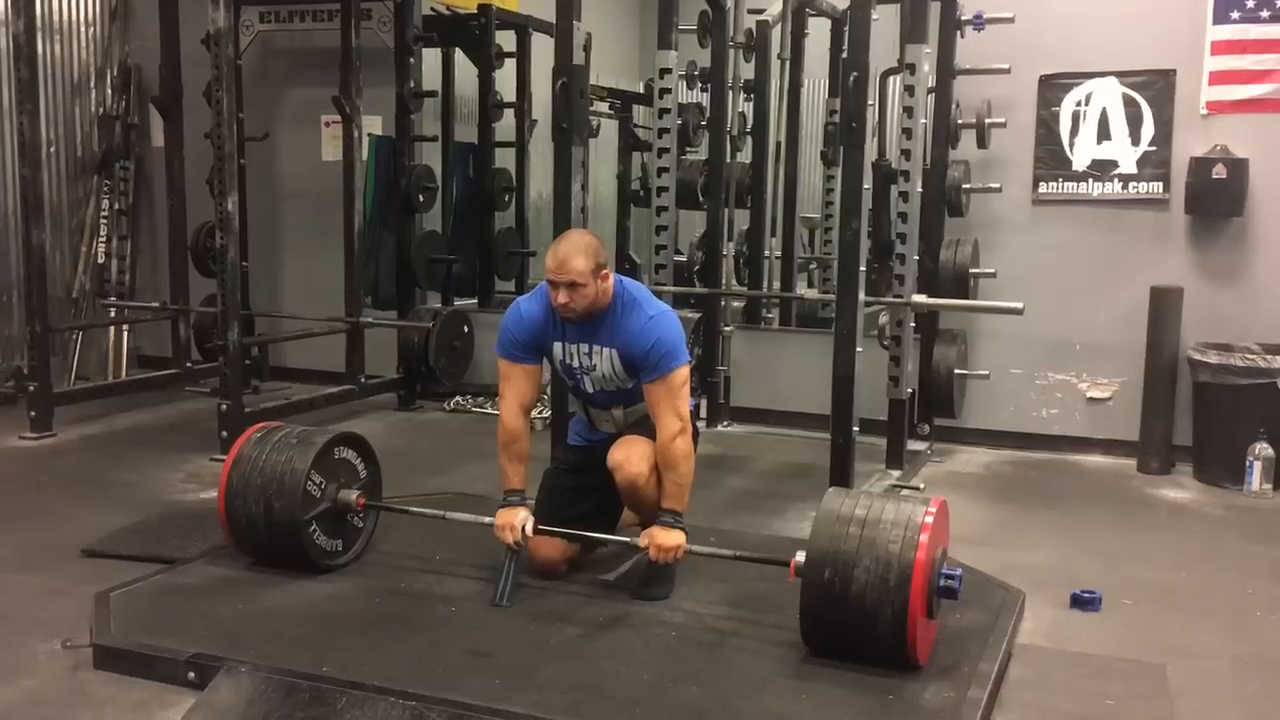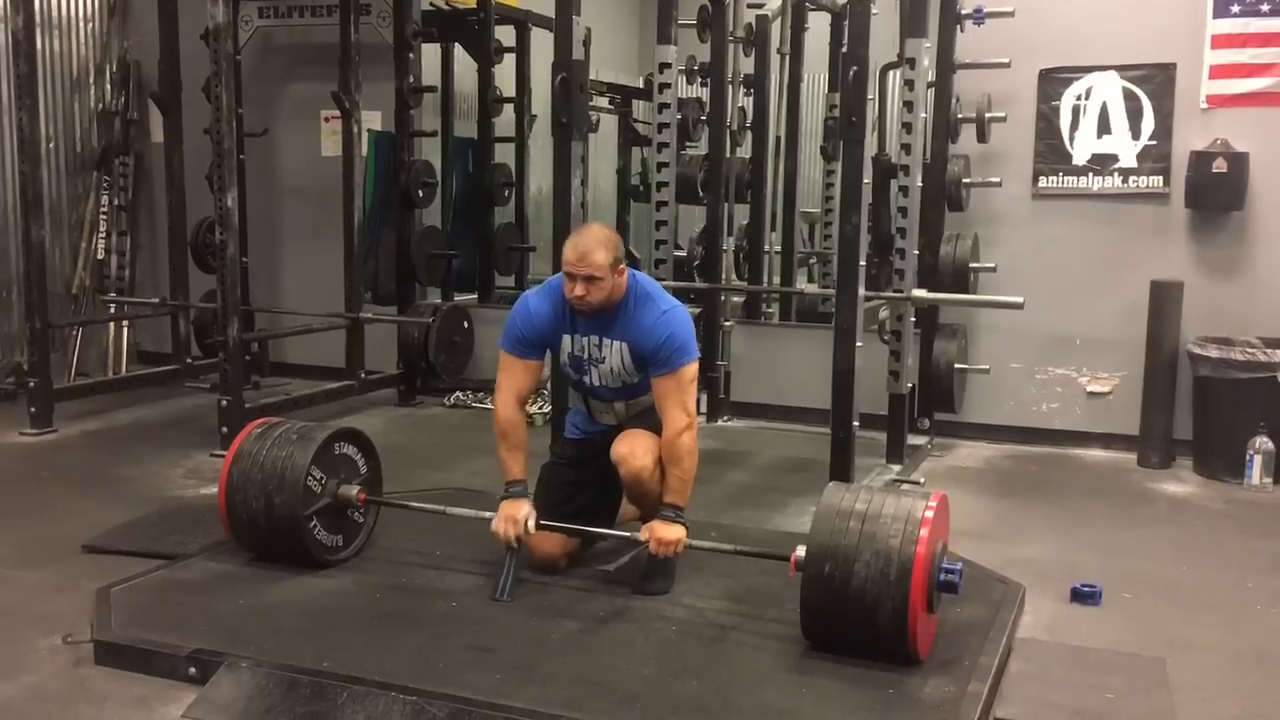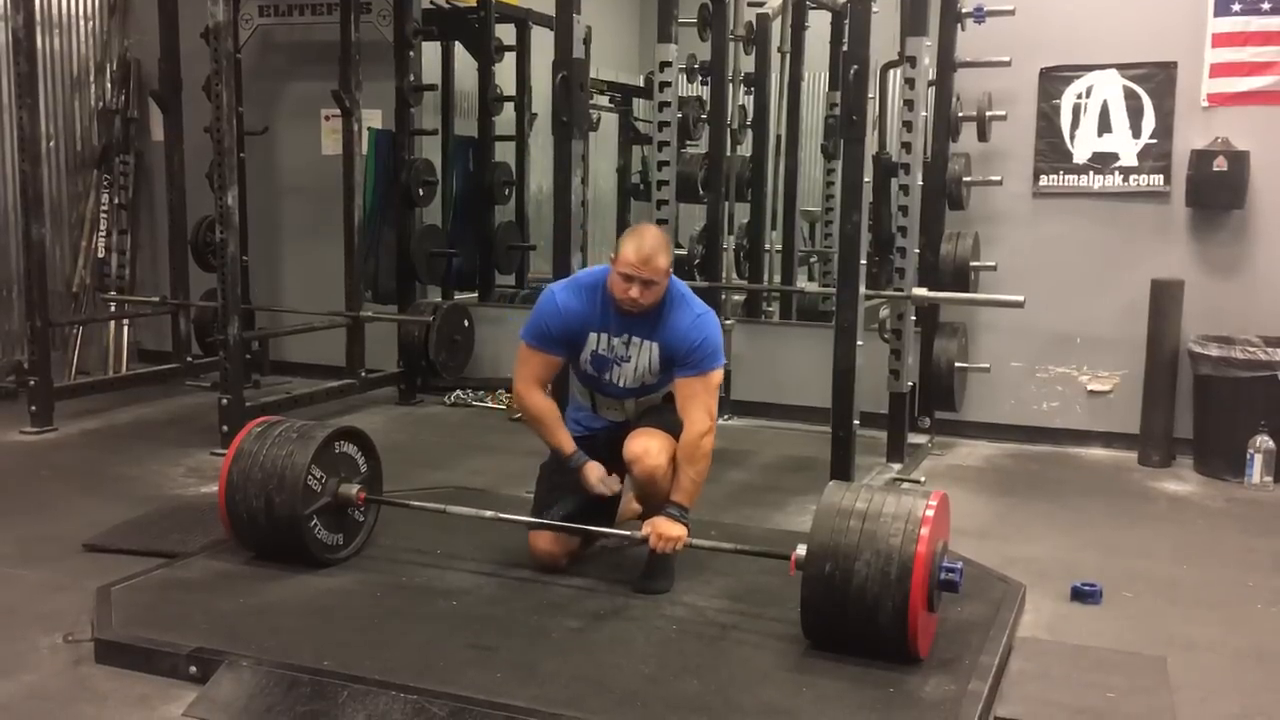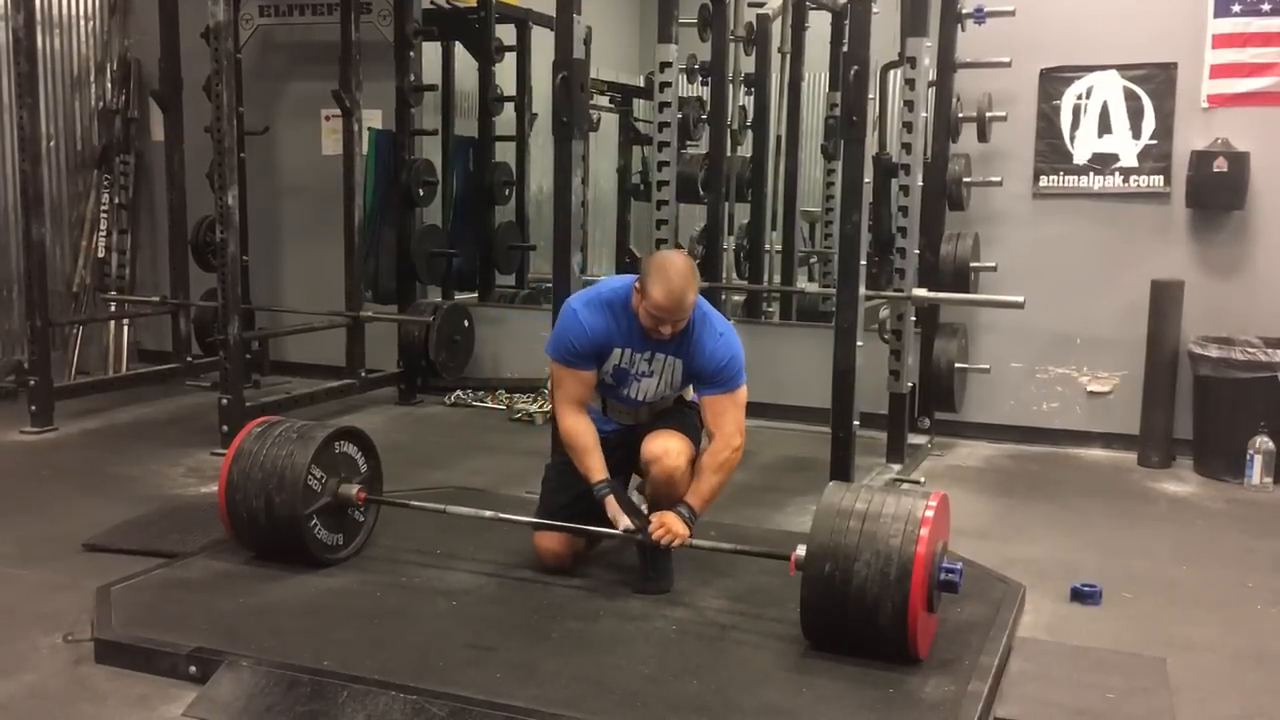
dt=0.5s
person 1, frame 1
left shoulder: (651, 324)
right shoulder: (526, 317)
left elbow: (674, 426)
right elbow: (514, 410)
left wrist: (671, 519)
right wrist: (513, 499)
left hip: (654, 423)
right hip: (591, 431)
left knee: (628, 467)
right knee: (547, 558)
left ankle: (653, 526)
right ankle: (616, 514)
person 1, frame 2
left shoulder: (663, 318)
right shoulder: (535, 309)
left elbow: (681, 421)
right elbow: (509, 401)
left wrist: (671, 513)
right wrist: (515, 491)
left hip: (652, 416)
right hip: (588, 425)
left knee: (633, 460)
right knee: (546, 553)
left ankle: (659, 533)
right ankle: (614, 510)
person 1, frame 3
left shoulder: (695, 323)
right shoulder: (563, 301)
left elbow: (699, 424)
right elbow: (529, 389)
left wrist: (676, 511)
right wrist: (577, 461)
left hip: (658, 411)
right hip: (589, 420)
left knee: (647, 458)
right knee: (548, 552)
left ankle: (659, 542)
right ankle: (617, 508)
person 1, frame 4
left shoulder: (717, 340)
right shoulder: (584, 314)
left elbow: (728, 439)
right elbow: (571, 411)
left wrist: (685, 512)
right wrist: (604, 491)
left hip: (665, 416)
right hip: (598, 422)
left knee: (666, 458)
right knee: (552, 553)
left ankle: (658, 543)
right ankle: (621, 514)
